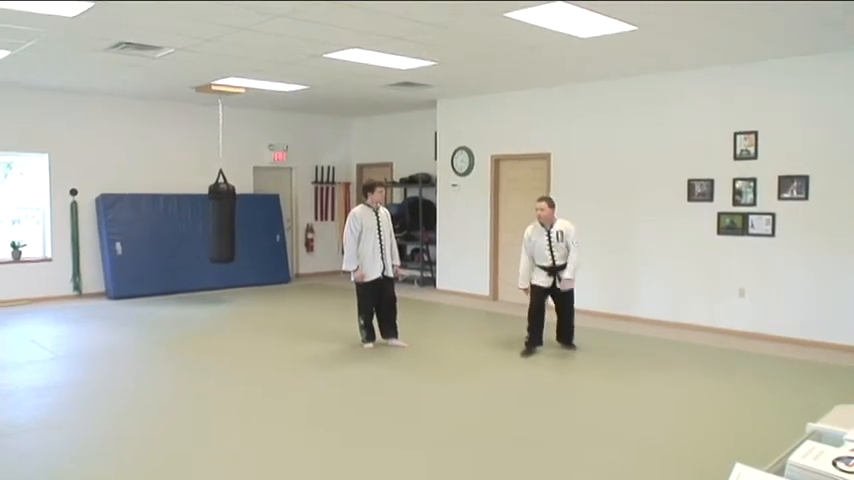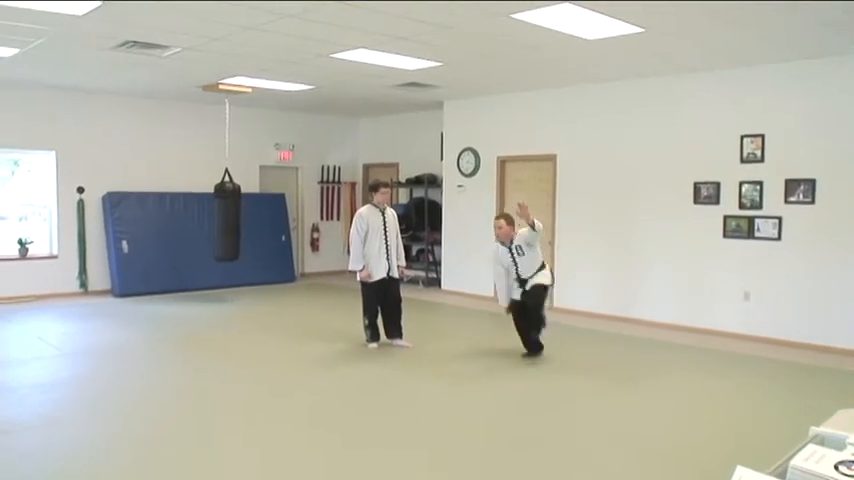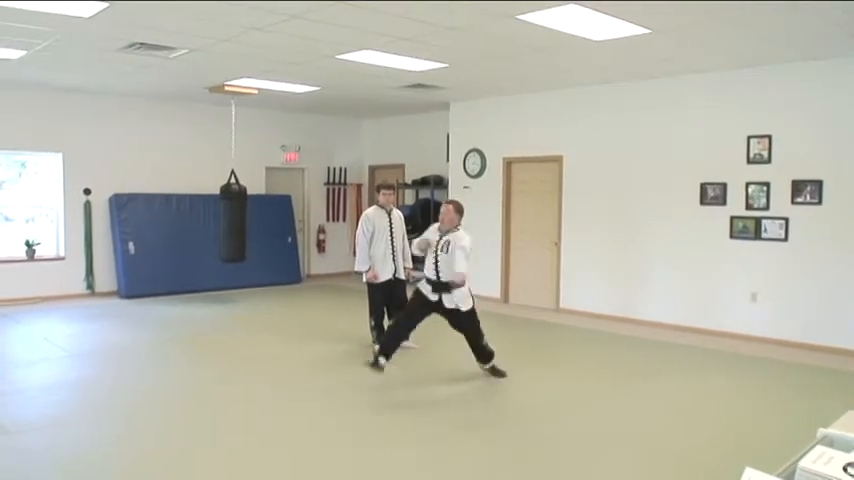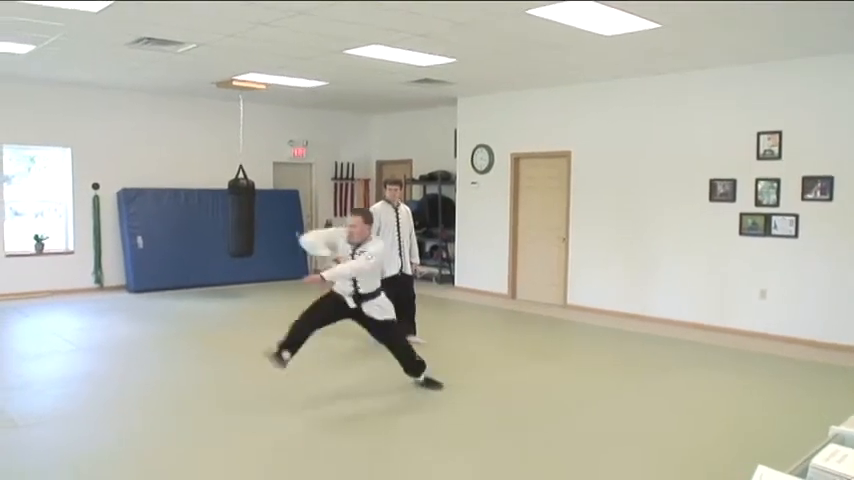
dt=0.5s
person 1, frame 1
left shoulder: (566, 227)
right shoulder: (531, 231)
left elbow: (574, 252)
right elbow: (526, 258)
left wrist: (568, 276)
right wrist: (524, 282)
left hip: (563, 276)
right hip: (541, 275)
left knee: (566, 311)
right knee: (535, 308)
left ankle: (566, 339)
right ankle: (532, 344)
person 1, frame 2
left shoulder: (525, 236)
right shoulder: (498, 250)
left elbow: (537, 230)
right elbow: (502, 277)
left wrist: (529, 219)
right wrist: (504, 302)
left hip: (538, 277)
right hip: (519, 285)
left knee: (533, 305)
right knee: (520, 319)
left ankle: (538, 326)
right ankle: (534, 348)
person 1, frame 3
left shoulder: (461, 239)
right shoulder: (435, 229)
left elbow: (462, 268)
right elbow: (417, 247)
right wrist: (421, 244)
left hip: (454, 293)
right hip: (429, 289)
left knee: (473, 330)
right knee: (404, 322)
left ankle: (488, 363)
right ankle: (381, 358)
person 1, frame 4
left shoulder: (377, 248)
right shoulder: (339, 236)
left elbow: (358, 267)
right elbow: (307, 239)
left wrist: (323, 276)
right wrist: (331, 254)
left hip: (371, 302)
right hip: (343, 297)
left knee: (396, 340)
right knee: (311, 317)
left ankle: (419, 375)
right ankle: (283, 353)
person 2, frame 1
left shoulder: (385, 213)
right shoulder: (356, 214)
left elbow: (391, 239)
right elbow: (350, 242)
left wrist: (395, 262)
right wrist: (354, 268)
left hip: (385, 268)
right hip: (366, 269)
left knee: (388, 303)
right knee: (366, 306)
left ankle: (391, 336)
right ankle: (368, 338)
person 2, frame 2
left shoulder: (391, 213)
right shoulder: (363, 214)
left elbow: (397, 239)
right elbow: (356, 242)
left wrist: (401, 263)
right wrist: (361, 267)
left hip: (391, 268)
right hip: (371, 269)
left knee: (394, 303)
right knee: (371, 306)
left ankle: (395, 336)
right ankle: (372, 337)
person 2, frame 3
left shoulder: (398, 215)
right shoulder: (369, 215)
left elbow: (404, 241)
right elbow: (362, 243)
left wrist: (407, 264)
right wrist: (367, 268)
left hip: (397, 269)
right hip: (378, 270)
left knee: (399, 305)
right knee: (377, 307)
right ankle: (378, 339)
person 2, frame 4
left shoulder: (406, 210)
right shoulder: (376, 210)
left elbow: (411, 236)
left wrist: (415, 260)
left hip: (405, 265)
right hip: (386, 265)
left knee: (408, 299)
left ankle: (408, 332)
